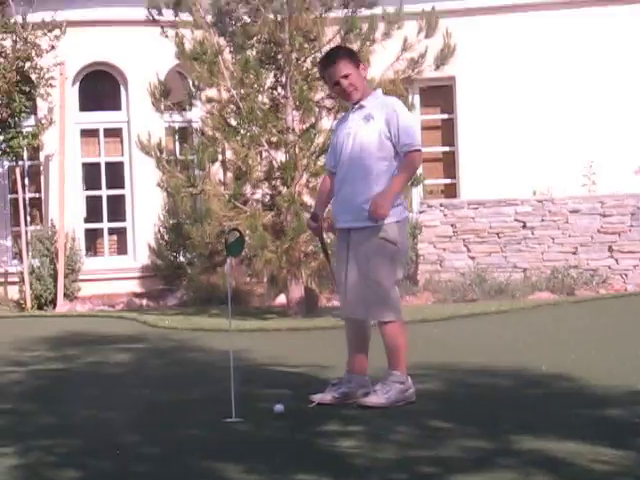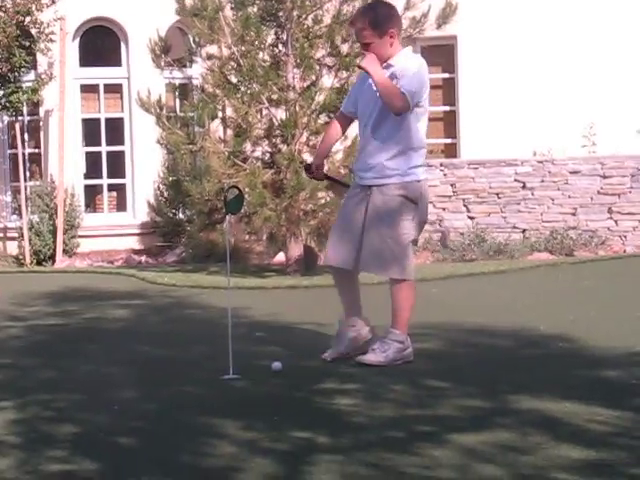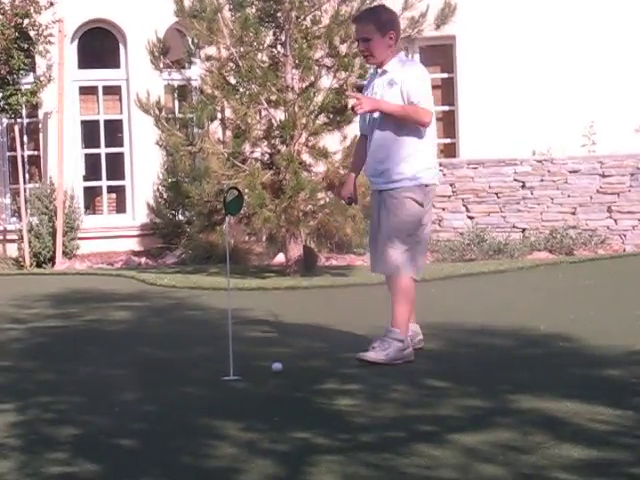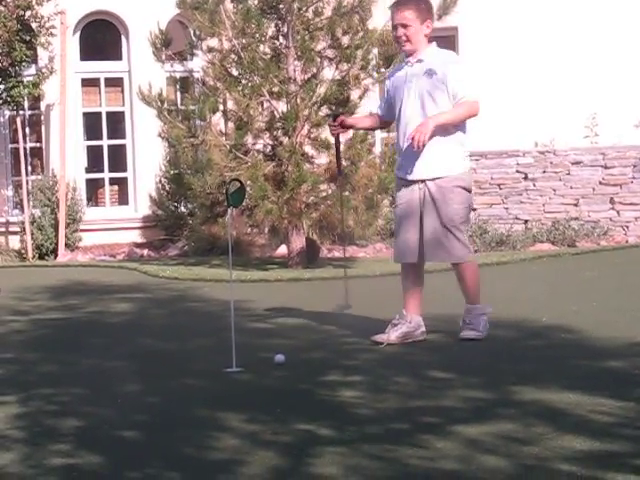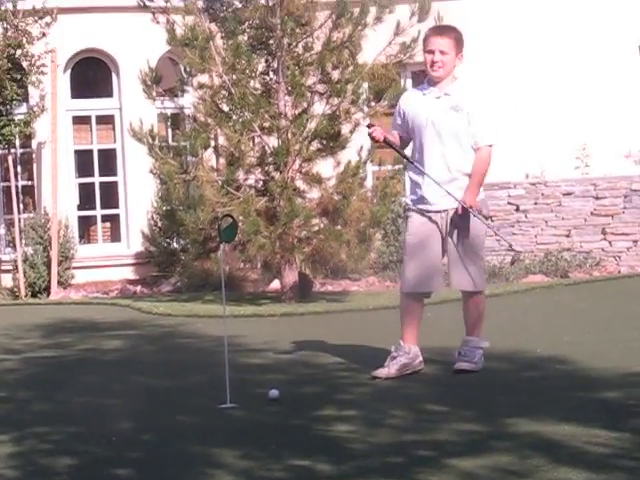
dt=0.5s
person 1, frame 1
left shoulder: (389, 108)
right shoulder: (341, 124)
left elbow: (414, 156)
right elbow: (332, 174)
left wrist: (388, 196)
right wrist: (318, 211)
left hip: (380, 226)
right hip: (347, 226)
left knee: (383, 303)
right knee: (353, 305)
left ankle: (400, 380)
right ankle: (355, 378)
person 1, frame 2
left shoulder: (413, 66)
right shoulder: (366, 76)
left elbow: (399, 104)
right elbow: (343, 118)
left wrist: (375, 71)
right wrist: (320, 155)
left hip: (400, 182)
right hip: (363, 181)
left knee: (396, 261)
right knee: (339, 256)
left ankle: (398, 340)
right ankle: (354, 324)
person 1, frame 3
left shoulder: (411, 71)
right shoulder: (372, 81)
left elbow: (424, 116)
left wrist: (379, 105)
right wrist: (351, 177)
left hip: (410, 183)
right hip: (382, 184)
left knee: (400, 260)
right knee: (387, 261)
left ankle: (398, 339)
right ankle: (408, 329)
person 1, frame 4
left shoulder: (446, 62)
right shoulder: (395, 75)
left elbow: (472, 106)
right elbow: (385, 118)
left wrist: (432, 121)
right wrist: (354, 122)
left hip: (447, 173)
right hip: (408, 175)
left knee: (455, 247)
right knee: (407, 250)
left ankle: (476, 313)
right ankle: (411, 320)
person 1, frame 5
left shoulder: (468, 100)
right shoulder: (410, 99)
left elbow: (484, 150)
left wrist: (471, 194)
right wrist: (384, 135)
left hip: (463, 205)
right hip: (422, 205)
left knee: (470, 278)
right knee: (412, 279)
left ankle: (472, 346)
right ankle: (407, 351)
